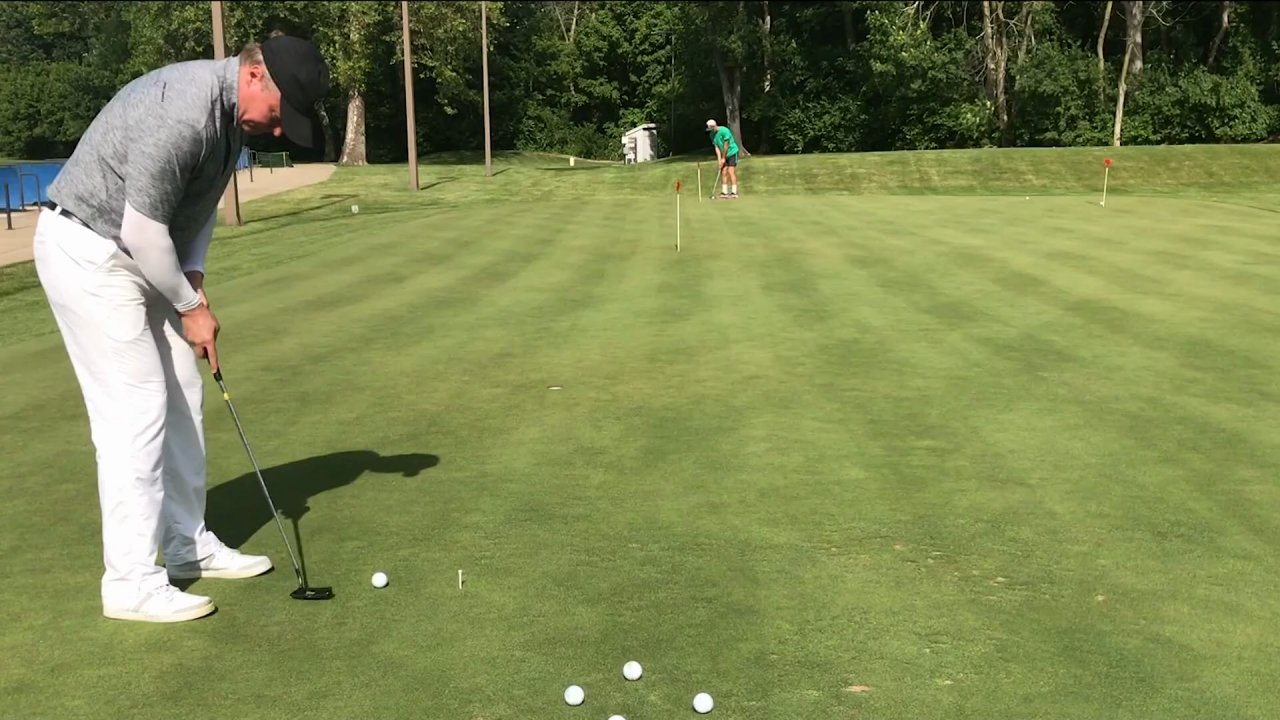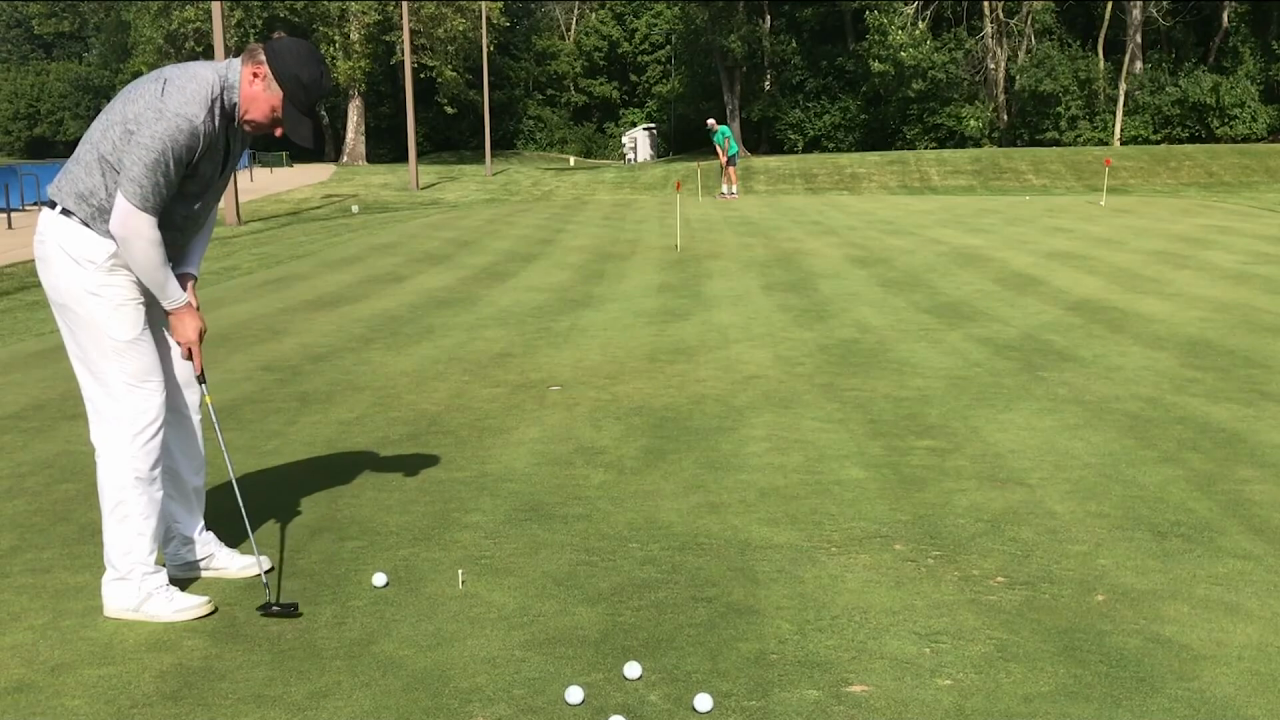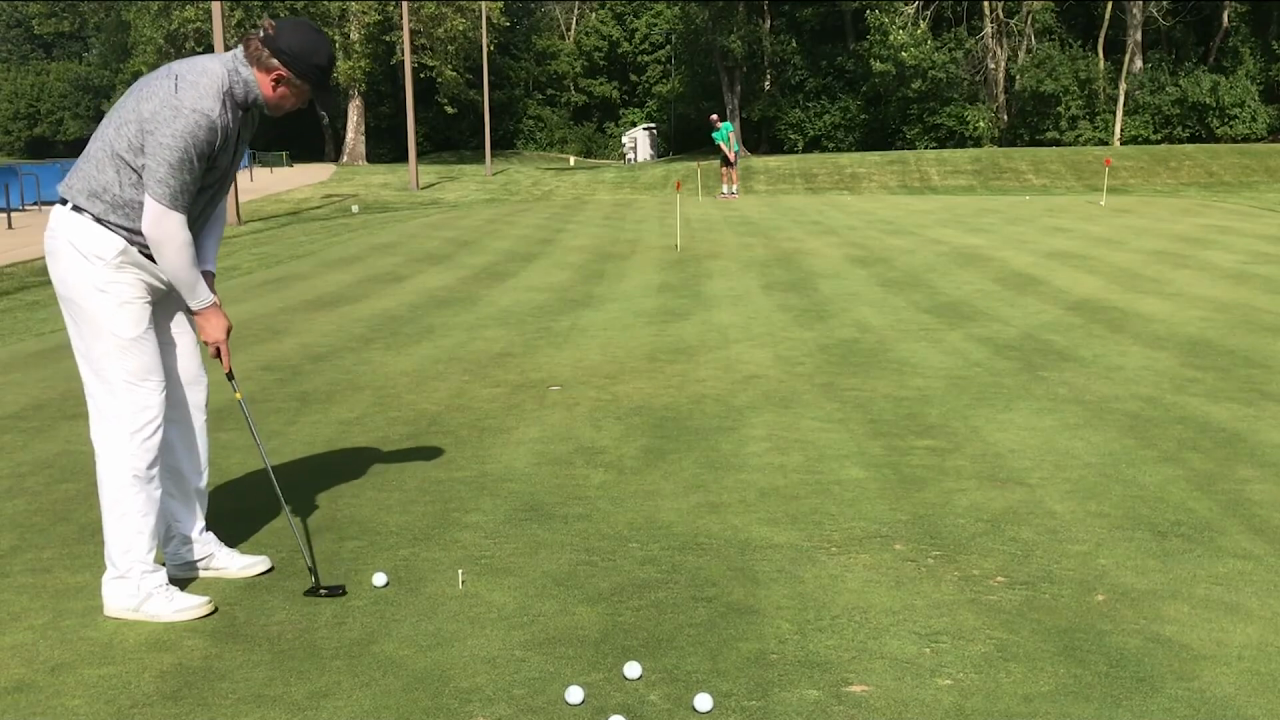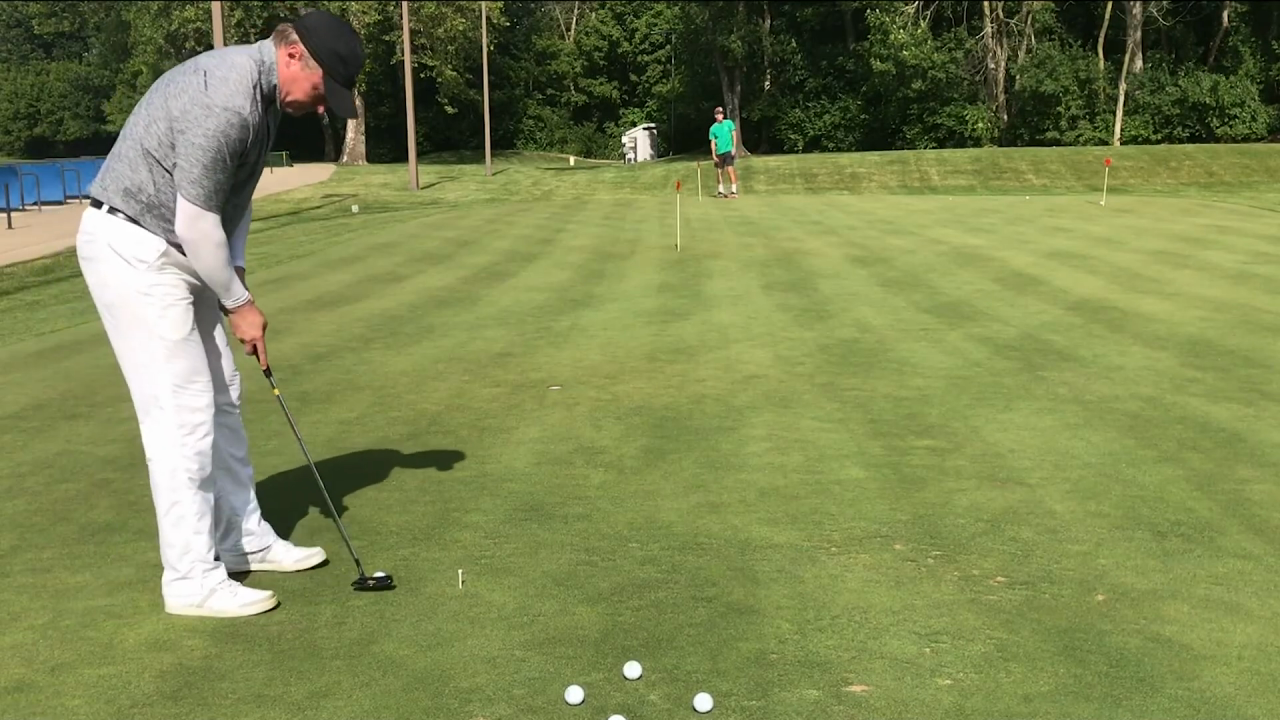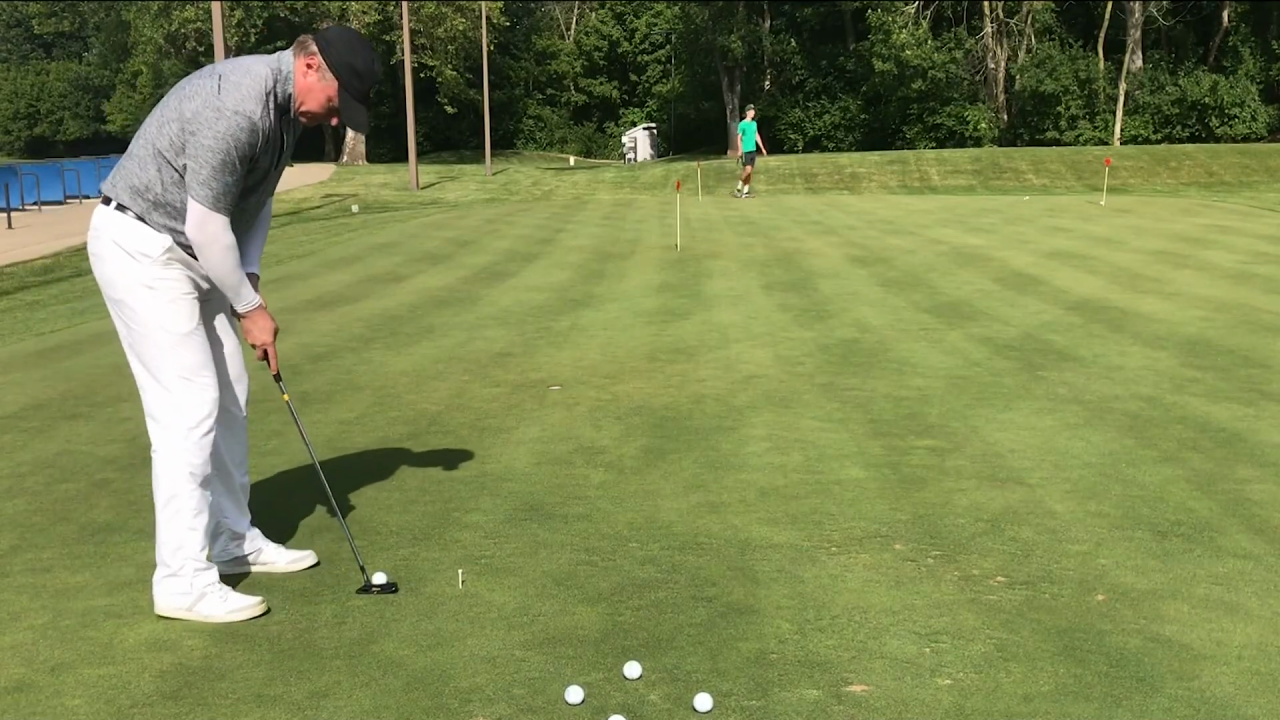
dt=1s
person 1, frame 1
left shoulder: (231, 109)
right shoulder: (181, 112)
right elbow: (142, 228)
left wrist: (194, 277)
right wrist: (189, 308)
left hip: (134, 254)
right hip: (87, 251)
left knee: (180, 397)
right knee: (135, 408)
left ankle: (188, 546)
right ankle: (131, 583)
person 1, frame 2
left shoulder: (233, 110)
right shoulder: (181, 108)
left elbow: (201, 202)
right elbow: (129, 222)
left wrist: (185, 278)
right wrist: (176, 306)
left hip: (134, 253)
right hip: (87, 249)
left knee: (179, 398)
right knee: (134, 408)
left ankle: (187, 545)
right ankle: (131, 583)
person 1, frame 3
left shoulder: (238, 96)
right shoulder: (195, 106)
left elbow: (209, 195)
right elbow: (162, 223)
left wrist: (206, 277)
right wrist: (205, 306)
left hip: (143, 251)
right hip: (99, 248)
left knee: (184, 395)
right knee: (135, 409)
left ankle: (188, 545)
right ankle: (131, 581)
person 1, frame 4
left shoulder: (258, 88)
right shoulder: (225, 101)
left elbow: (228, 198)
right elbow: (196, 224)
left wrist: (236, 274)
right wrist: (239, 302)
left hip: (166, 249)
right hip: (132, 249)
left knee: (219, 393)
right knee: (181, 411)
left ankle: (241, 538)
right ankle: (191, 578)
person 1, frame 5
left shoulder: (280, 103)
right shoulder: (237, 104)
left elbow: (252, 200)
right elbow: (206, 224)
left wrist: (249, 278)
right wrist: (250, 307)
left hip: (183, 250)
right hip: (139, 244)
left knee: (225, 395)
right knee: (188, 402)
left ankle: (232, 542)
right ankle: (183, 580)
